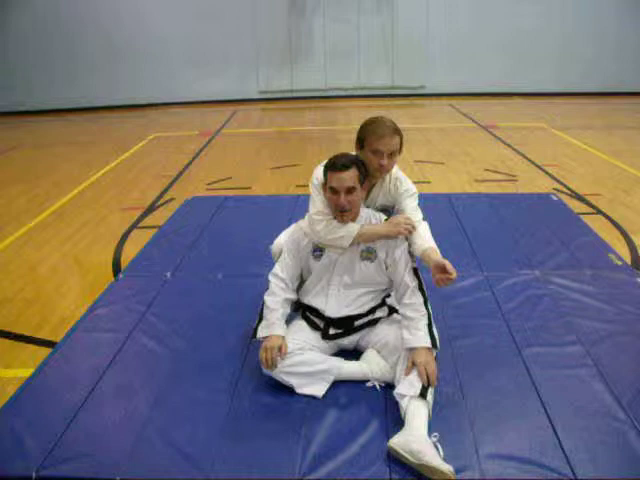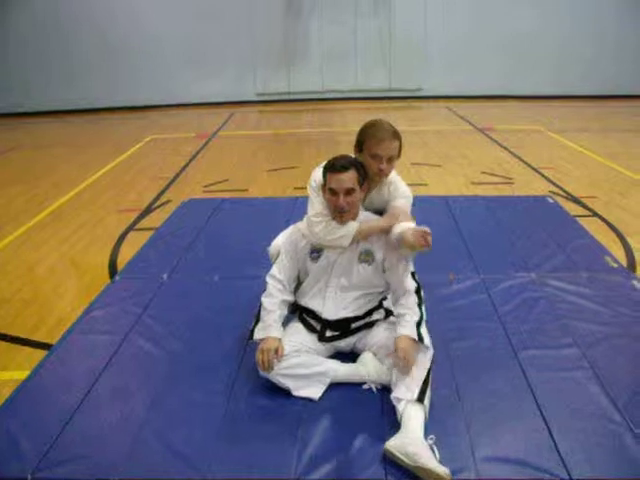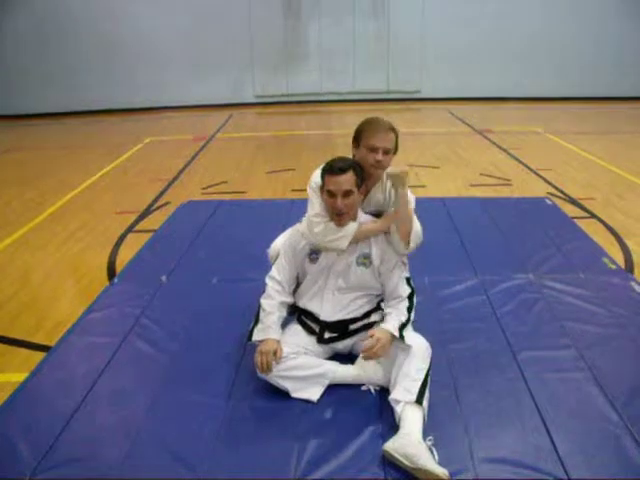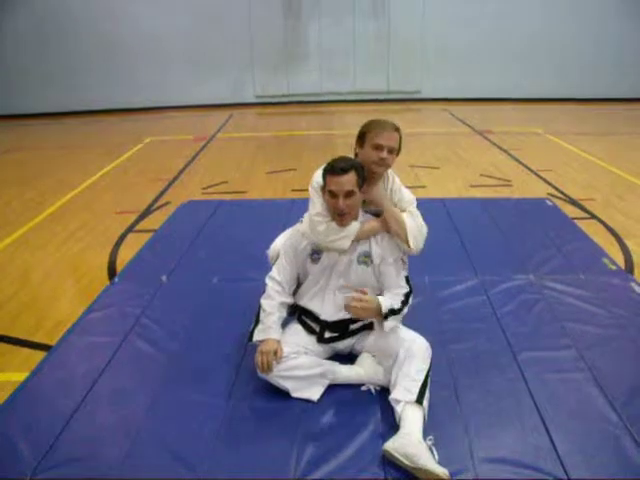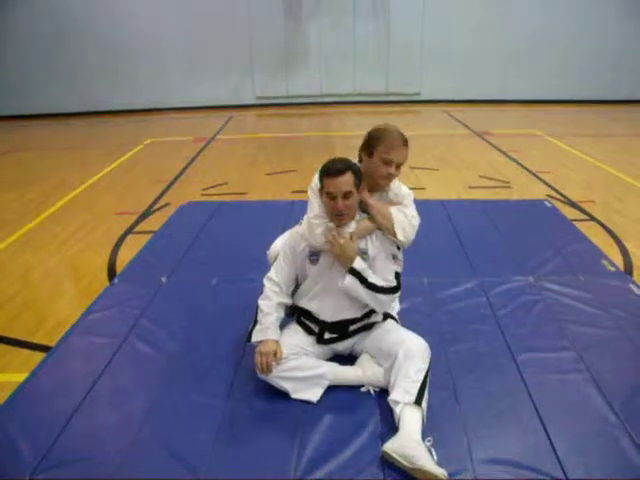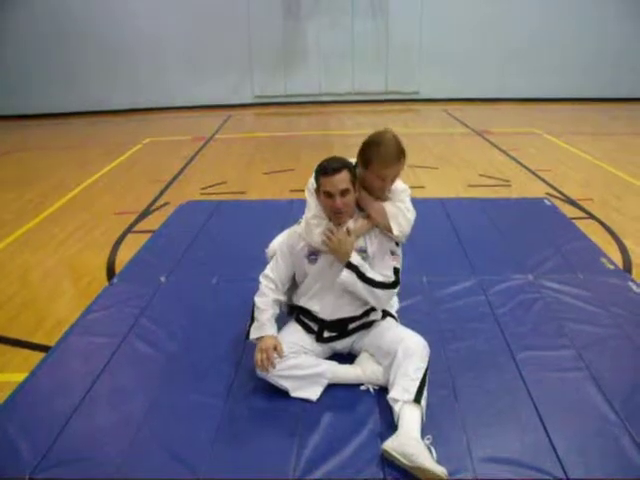
dt=0.3s
person 1, frame 1
right shoulder: (304, 231)
left elbow: (410, 289)
right elbow: (280, 282)
left wrist: (420, 343)
right wrist: (273, 330)
left hip: (371, 322)
right hip: (317, 323)
left knee: (419, 352)
right knee: (274, 361)
left ankle: (415, 435)
right ankle: (372, 368)
person 1, frame 2
left shoulder: (382, 234)
right shoulder: (303, 233)
left elbow: (407, 290)
right elbow: (278, 284)
left wrist: (408, 333)
right wrist: (270, 332)
left hip: (368, 325)
right hip: (314, 326)
left knee: (418, 352)
right knee: (271, 362)
left ankle: (411, 437)
right ankle: (368, 371)
person 1, frame 3
left shoulder: (381, 237)
right shoulder: (302, 234)
left elbow: (402, 296)
right elbow: (278, 286)
left wrist: (388, 330)
right wrist: (269, 334)
left hip: (366, 327)
right hip: (312, 328)
left knee: (417, 349)
right knee: (269, 365)
left ankle: (409, 438)
right ankle: (364, 373)
person 1, frame 4
left shoulder: (382, 237)
right shoulder: (303, 234)
left elbow: (400, 294)
right elbow: (278, 286)
left wrist: (378, 307)
right wrist: (269, 334)
left hip: (364, 326)
right hip: (313, 327)
left knee: (417, 348)
right knee: (269, 364)
left ankle: (410, 438)
right ankle: (368, 372)
person 1, frame 5
left shoulder: (380, 235)
right shoulder: (301, 236)
left elbow: (386, 297)
right elbow: (275, 287)
left wrist: (352, 263)
right wrist: (267, 336)
left hip: (367, 326)
right hip: (313, 328)
left knee: (416, 349)
right knee: (270, 366)
left ankle: (409, 439)
right ankle: (366, 373)
person 1, frame 6
left shoulder: (379, 233)
right shoulder: (299, 235)
left elbow: (384, 295)
right elbow: (270, 284)
left wrist: (349, 258)
right wrist: (265, 332)
left hip: (366, 324)
right hip: (312, 326)
left knee: (415, 347)
right knee: (269, 364)
left ankle: (408, 437)
right ankle: (366, 372)
person 2, frame 1
left shoulder: (398, 182)
left elbow: (414, 223)
right elbow: (321, 229)
left wrist: (434, 260)
right wrist: (383, 229)
right hip: (324, 239)
right knee: (283, 247)
person 2, frame 2
left shoulder: (396, 187)
right elbow: (320, 232)
left wrist: (410, 237)
right wrist: (382, 223)
right hip: (321, 242)
right knee: (280, 249)
person 2, frame 3
left shoulder: (393, 185)
left elbow: (406, 246)
right elbow: (321, 233)
left wrist: (401, 191)
right wrist: (380, 225)
right knee: (280, 252)
person 2, frame 4
left shoulder: (395, 189)
left elbow: (414, 243)
right elbow: (323, 233)
left wrist: (382, 202)
right wrist: (380, 223)
right hip: (317, 242)
right knee: (280, 252)
person 2, frame 5
left shoulder: (396, 190)
left elbow: (406, 231)
right elbow: (320, 235)
left wrist: (366, 197)
right wrist: (376, 222)
right hip: (317, 247)
right knee: (279, 253)
person 2, frame 6
left shoulder: (395, 188)
left elbow: (402, 226)
right elbow: (319, 235)
left wrist: (360, 193)
right wrist: (372, 221)
right hip: (319, 250)
right knee: (278, 250)
